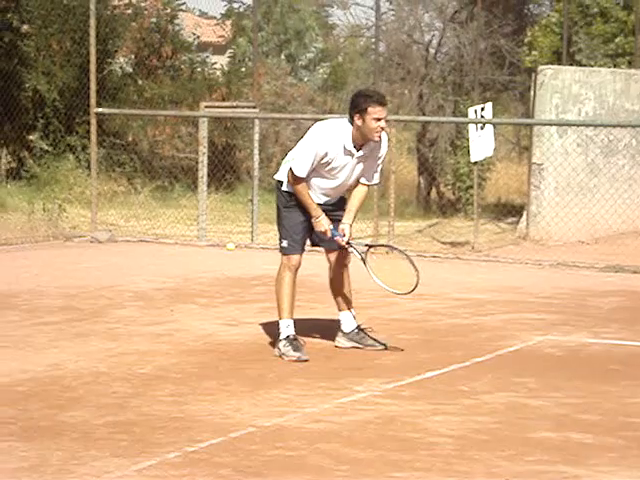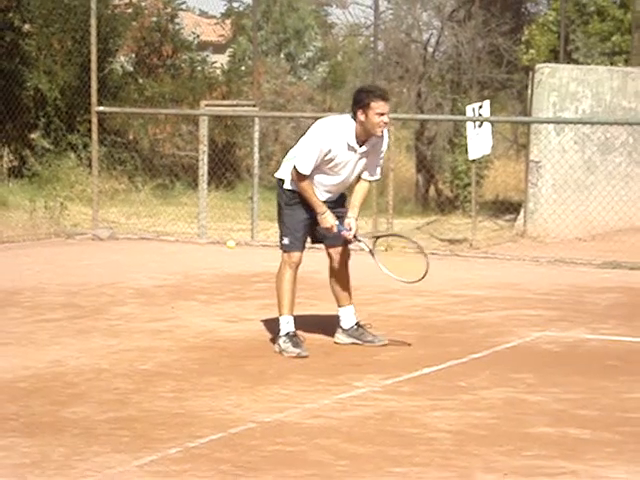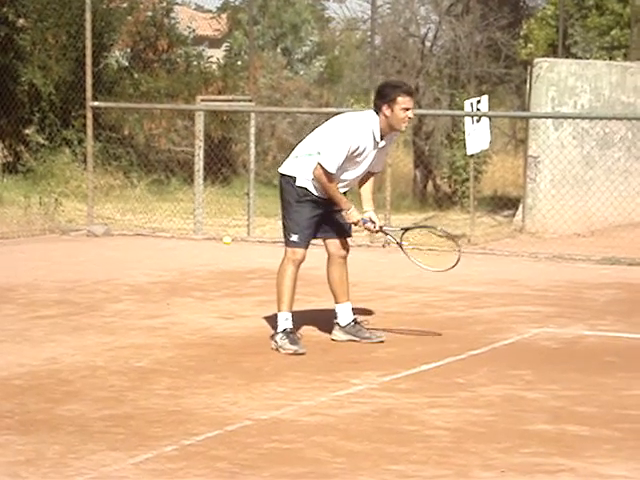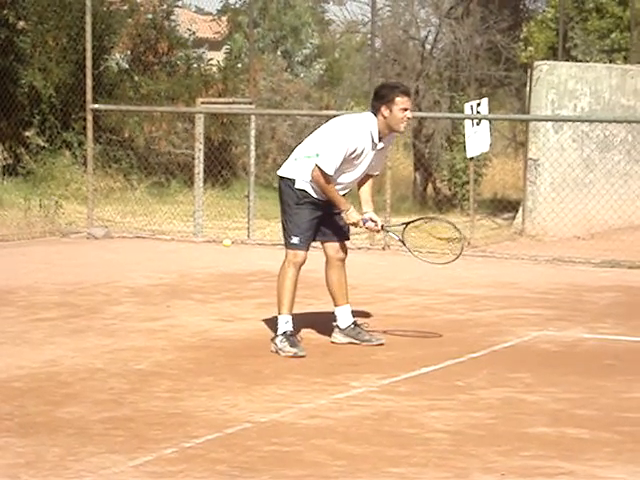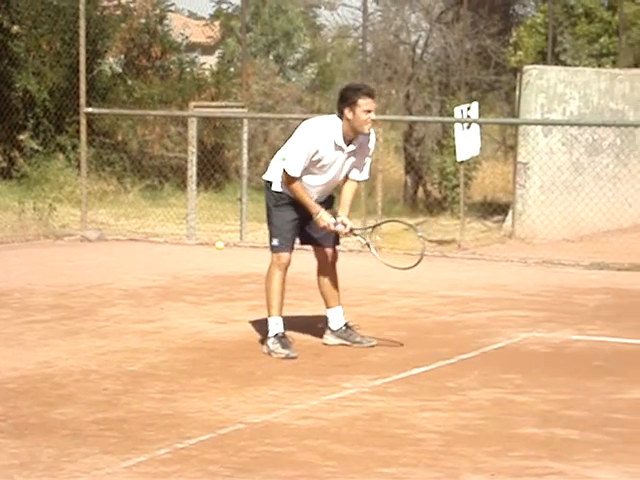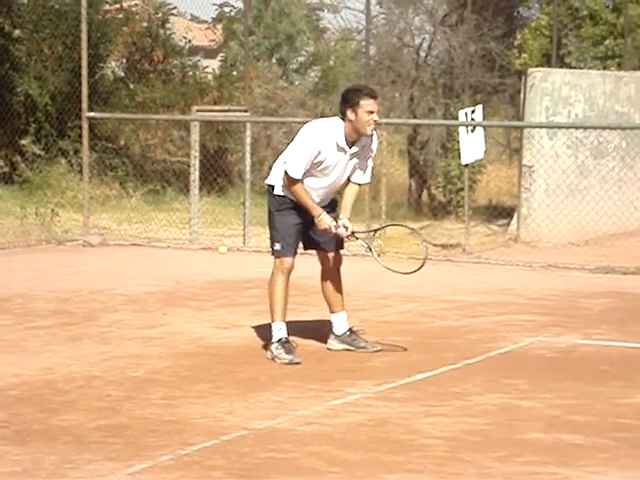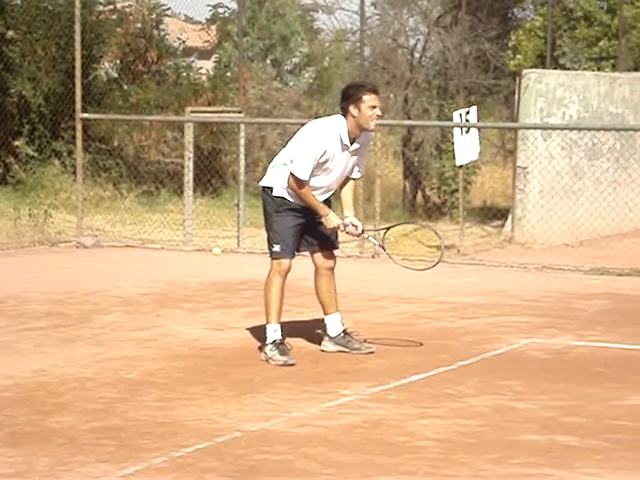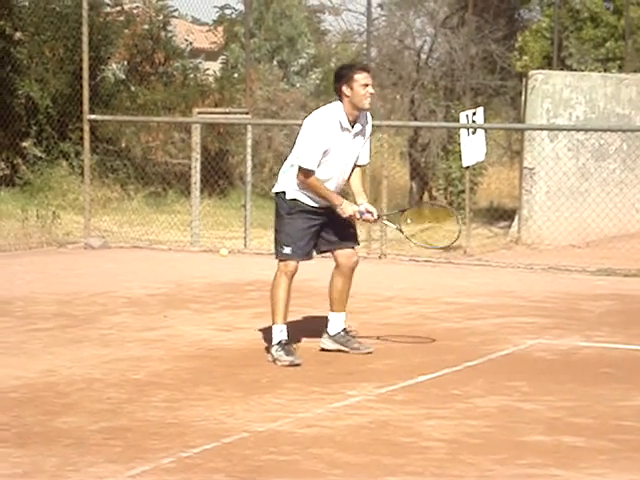
dt=0.4s
person 1, frame 1
left shoulder: (380, 143)
right shoulder: (325, 136)
left elbow: (363, 183)
right elbow: (295, 178)
left wrist: (347, 221)
right wrist: (316, 215)
left hip: (332, 197)
right hip: (294, 191)
left knee: (340, 258)
right knee: (291, 260)
left ankle: (348, 329)
right ankle: (286, 336)
person 1, frame 2
left shoulder: (381, 139)
right shoulder: (327, 132)
left elbow: (365, 178)
right elbow: (299, 176)
left wrist: (352, 216)
right wrist: (321, 212)
left hip: (332, 194)
right hip: (296, 189)
left knee: (340, 255)
right knee: (292, 257)
left ankle: (348, 326)
right ankle: (286, 333)
person 1, frame 3
left shoulder: (388, 135)
right shoulder: (352, 129)
left elbow: (369, 172)
right elbow: (321, 173)
left wrist: (368, 209)
right wrist: (347, 208)
left hip: (332, 188)
right hip: (302, 181)
left knee: (340, 251)
right knee: (295, 253)
left ankle: (345, 322)
right ankle: (283, 330)
person 1, frame 4
left shoulder: (386, 137)
right shoulder: (351, 130)
left elbow: (367, 174)
right elbow: (319, 174)
left wrist: (368, 209)
right wrist: (346, 209)
left hip: (329, 191)
right hip: (301, 184)
left knee: (337, 254)
right knee: (296, 256)
left ankle: (344, 325)
right ankle: (284, 332)
person 1, frame 5
left shoulder: (367, 139)
right shoulder: (314, 132)
left elbow: (353, 178)
right elbow: (289, 178)
left wrist: (343, 214)
right wrist: (317, 212)
left hip: (320, 195)
right hip: (283, 190)
left knee: (329, 256)
right knee: (281, 257)
left ankle: (336, 327)
right ankle: (274, 334)
person 1, frame 6
left shoulder: (370, 141)
right shoulder: (316, 134)
left elbow: (355, 181)
right elbow: (291, 181)
left wrist: (344, 217)
right wrist: (318, 215)
left hip: (323, 199)
right hip: (286, 194)
left knee: (332, 261)
right knee: (284, 263)
left ankle: (340, 331)
right ankle: (278, 339)
person 1, frame 7
left shoulder: (364, 137)
right shoulder: (320, 134)
left elbow: (349, 177)
right elbow: (296, 183)
left wrist: (348, 214)
right wrist: (326, 214)
left hip: (317, 198)
right hip: (282, 194)
left knee: (326, 262)
right knee: (281, 264)
left ankle: (334, 333)
right ankle: (272, 341)
person 1, frame 8
left shoulder: (365, 121)
right shoulder: (320, 123)
left elbow: (356, 165)
right elbow: (304, 175)
left wrist: (361, 201)
right wrist: (340, 203)
left hip: (330, 201)
right hip: (296, 198)
left knee: (347, 259)
right knee: (288, 266)
left ankle: (335, 332)
right ankle: (279, 341)
